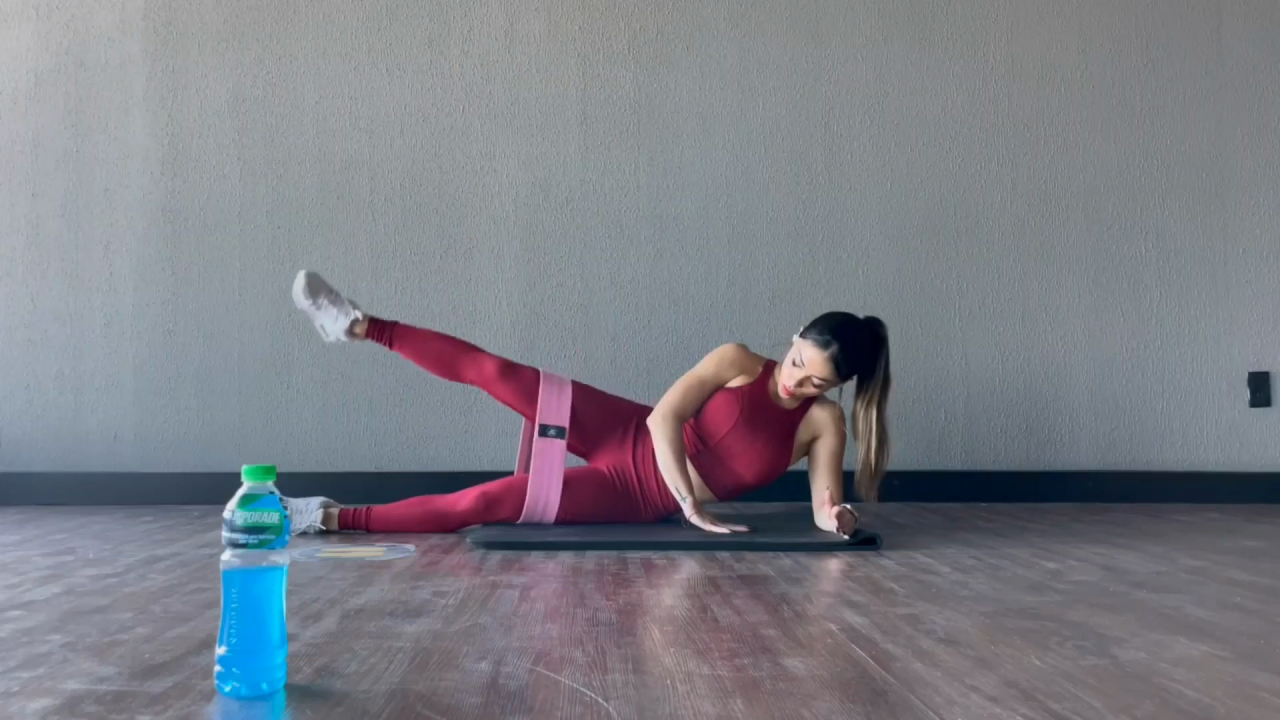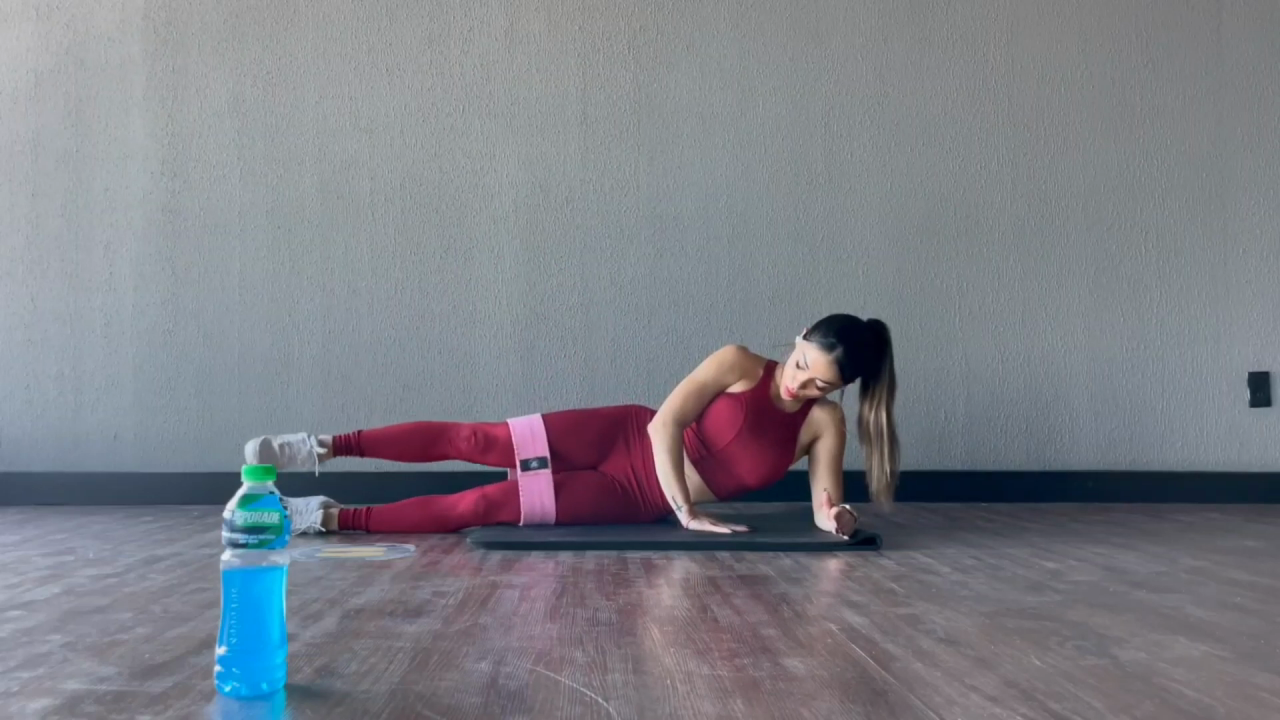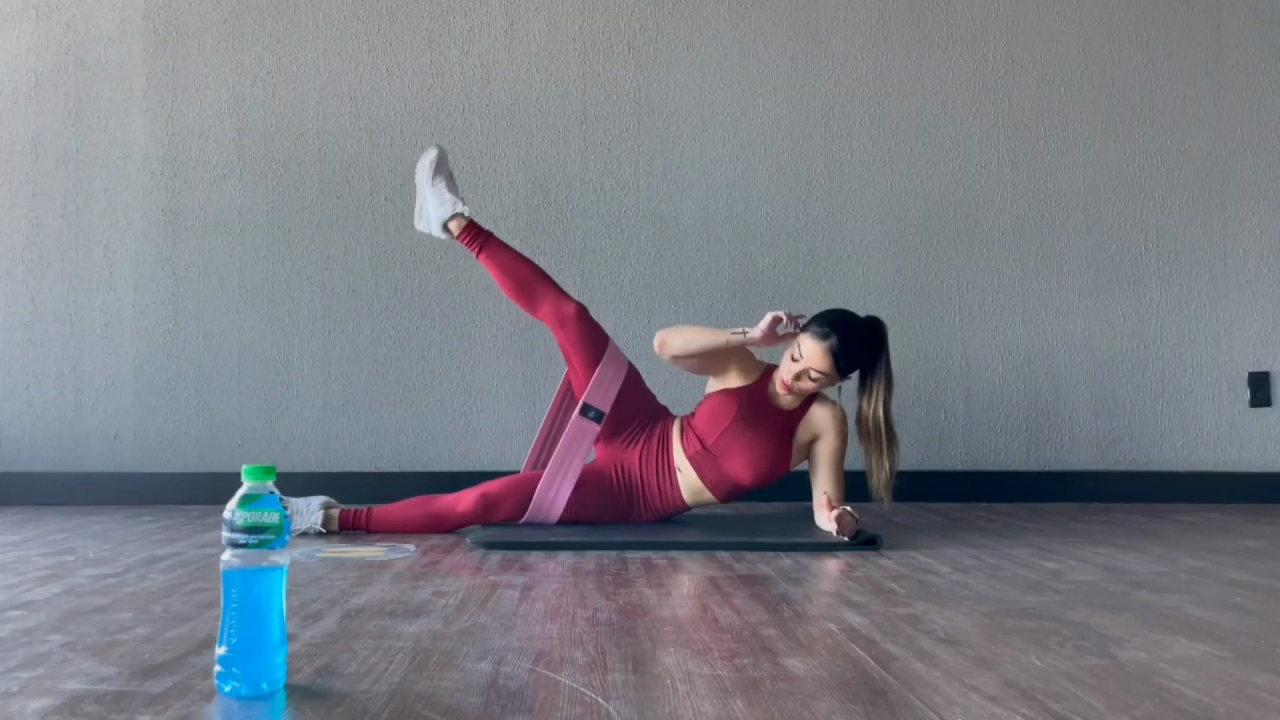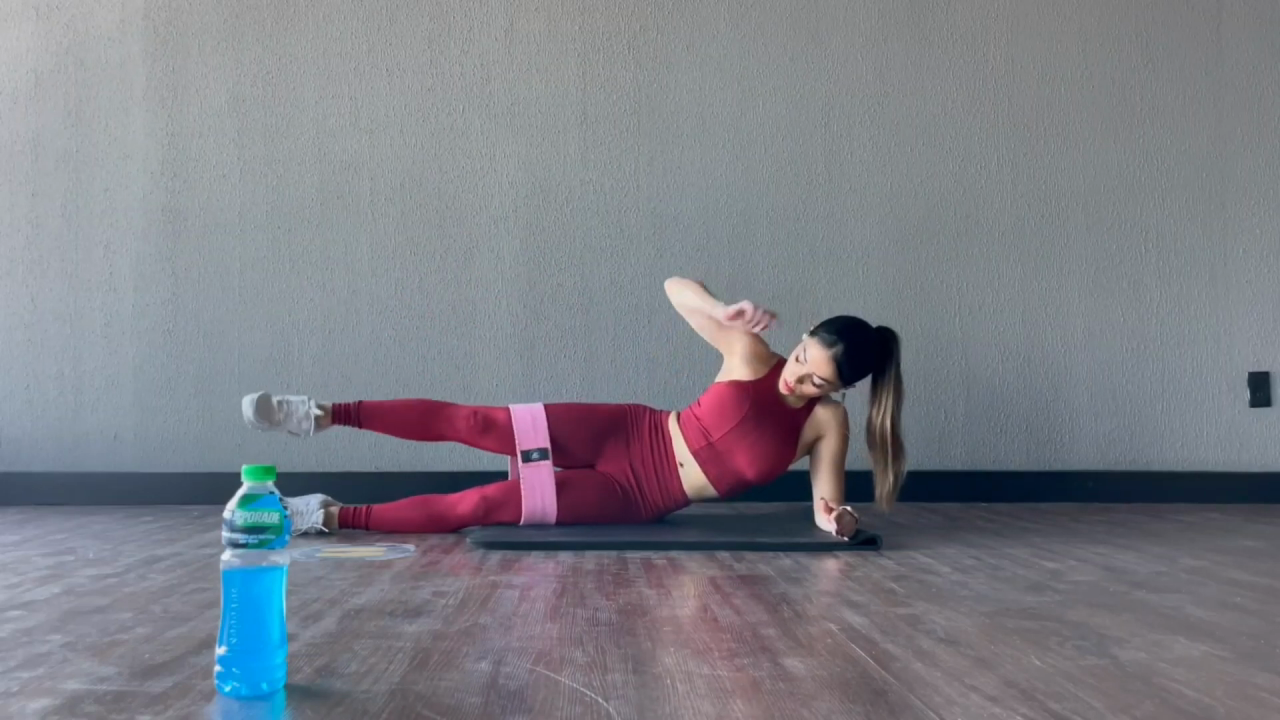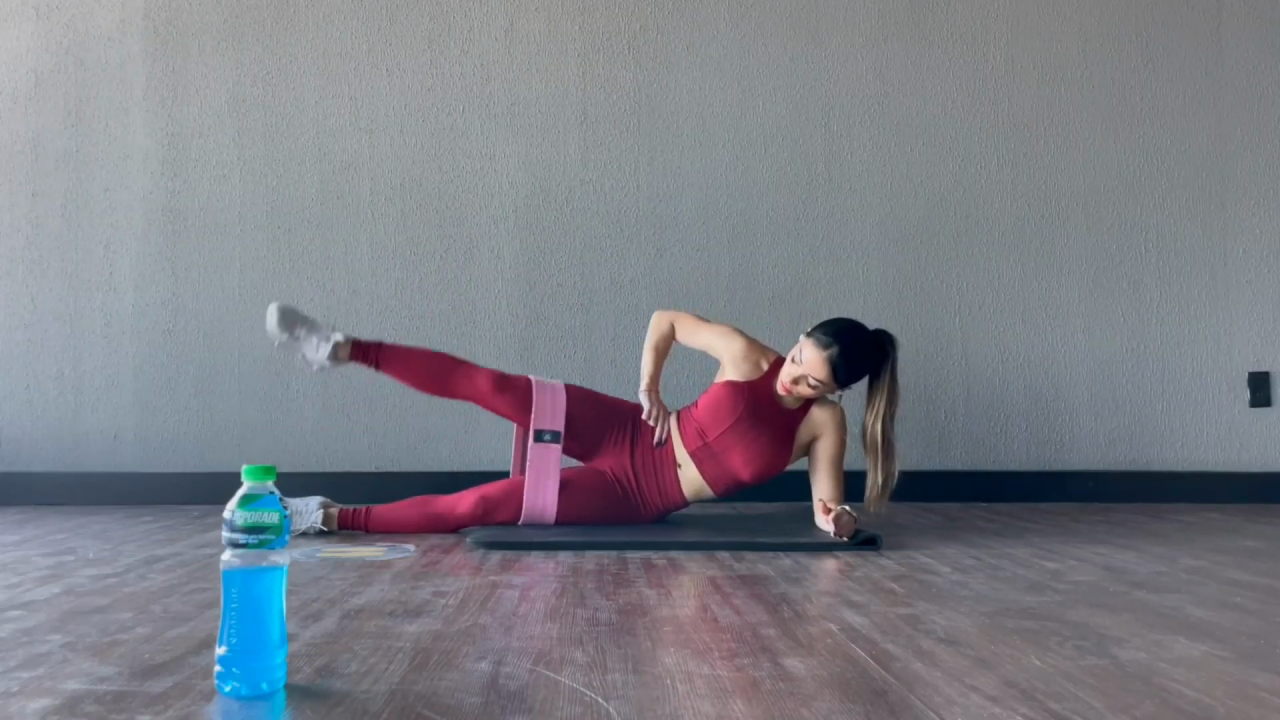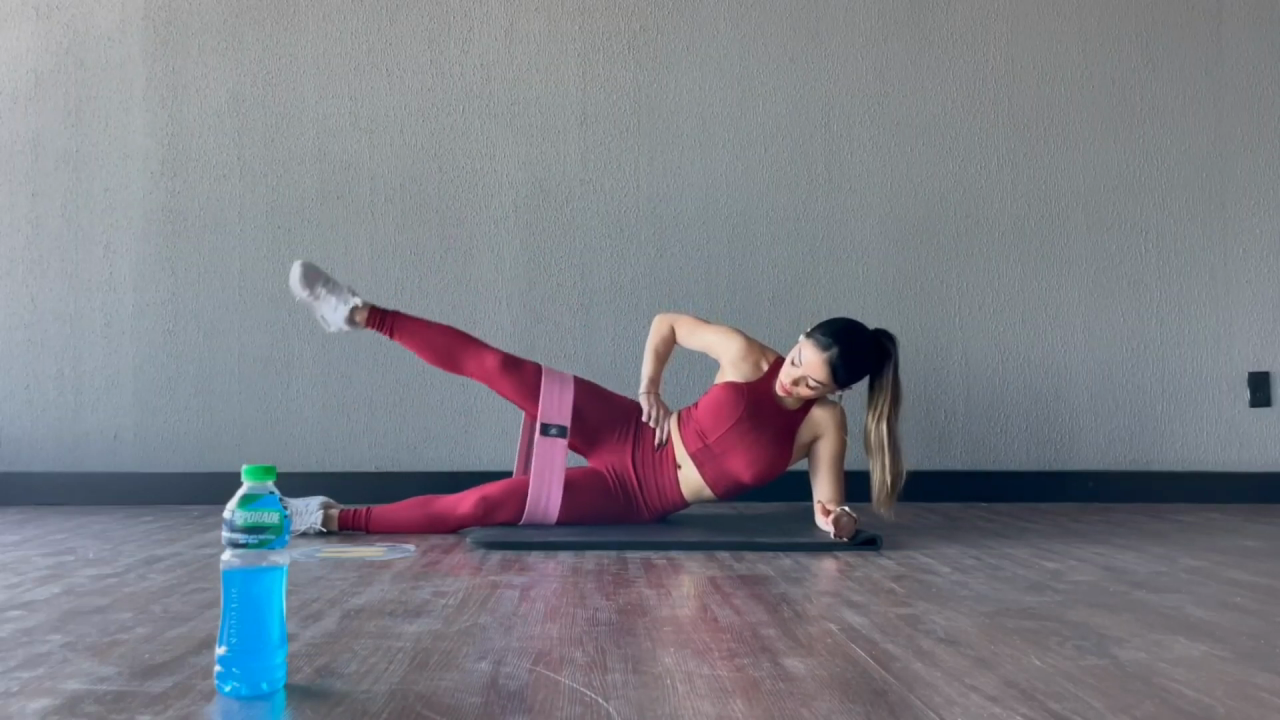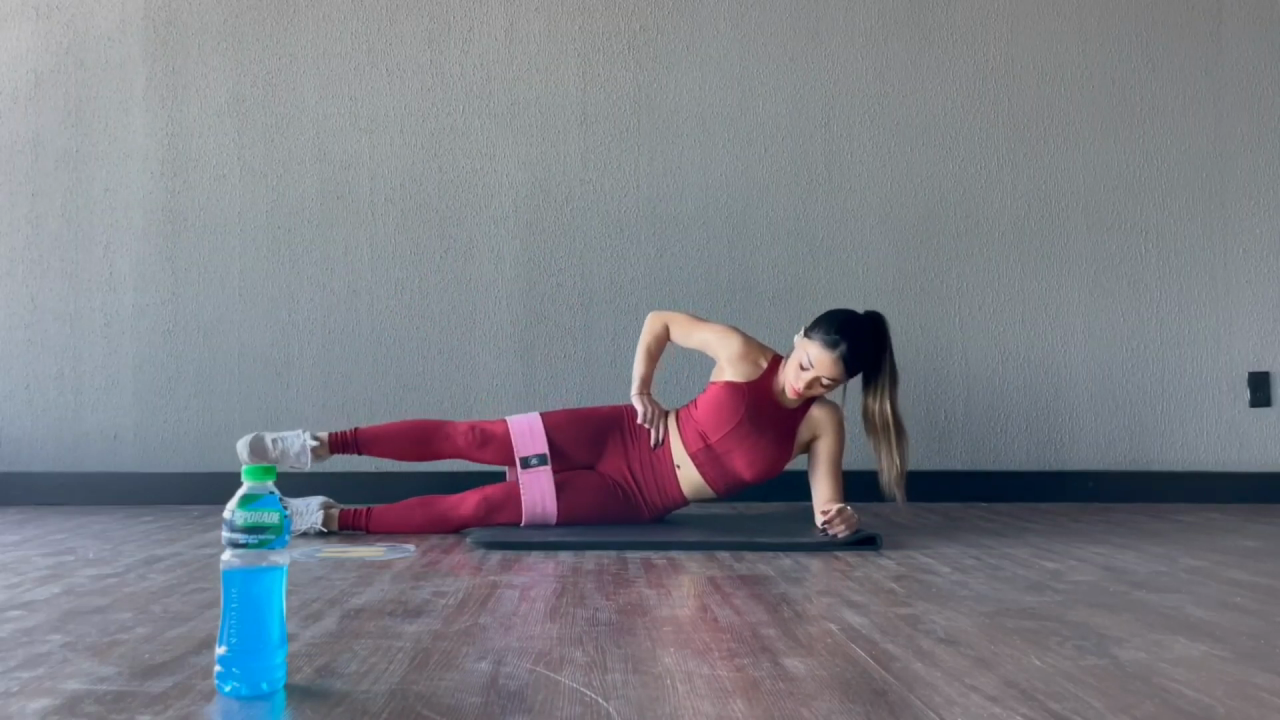
dt=0.7s
person 1, frame 1
left shoulder: (824, 423)
right shoulder: (738, 360)
left elbow: (825, 510)
right elbow: (665, 417)
left wrist: (836, 517)
right wrist: (691, 503)
left hip: (638, 498)
right hip: (631, 437)
left knee: (484, 503)
right knee: (496, 373)
left ankle: (334, 516)
right ankle: (359, 325)
person 1, frame 2
left shoulder: (825, 422)
right shoulder: (739, 364)
left elbow: (826, 511)
right elbow: (666, 424)
left wrist: (837, 518)
right wrist: (688, 511)
left hip: (637, 499)
right hip: (626, 441)
left knee: (489, 505)
right knee: (474, 440)
left ankle: (333, 517)
right ankle: (325, 446)
person 1, frame 3
left shoulder: (824, 421)
right shoulder: (742, 369)
left elbow: (827, 508)
right elbow: (665, 343)
left wrist: (836, 519)
right wrist: (749, 335)
left hip: (636, 498)
right hip: (638, 441)
left knee: (486, 504)
right knee: (567, 317)
left ankle: (338, 518)
right ankle: (454, 222)
person 1, frame 4
left shoulder: (826, 423)
right shoulder: (751, 355)
left elbow: (827, 509)
right elbow: (675, 286)
left wrist: (836, 517)
right wrist: (727, 312)
left hip: (634, 499)
right hip: (626, 438)
left knee: (484, 504)
right knee: (472, 423)
left ankle: (333, 515)
right ankle: (325, 413)
person 1, frame 5
left shoulder: (825, 427)
right shoulder: (750, 357)
left elbow: (829, 506)
right elbow: (666, 319)
left wrist: (836, 521)
right wrist: (650, 390)
left hip: (638, 510)
right hip: (627, 437)
left knee: (484, 506)
right knee: (492, 387)
left ankle: (336, 516)
right ankle: (345, 349)
person 1, frame 6
left shoulder: (824, 421)
right shoulder: (747, 356)
left elbow: (828, 511)
right elbow: (666, 324)
left wrist: (835, 518)
right wrist: (649, 390)
left hip: (635, 498)
right hip: (628, 438)
left knee: (483, 504)
right knee: (497, 368)
left ankle: (335, 516)
right ankle: (363, 314)
person 1, frame 7
left shoulder: (823, 422)
right shoulder: (743, 354)
left elbow: (826, 507)
right elbow: (660, 321)
left wrist: (838, 519)
right wrist: (640, 392)
left hip: (634, 499)
right hip: (619, 441)
left knee: (484, 507)
right knee: (472, 437)
left ankle: (333, 517)
right ankle: (321, 445)
